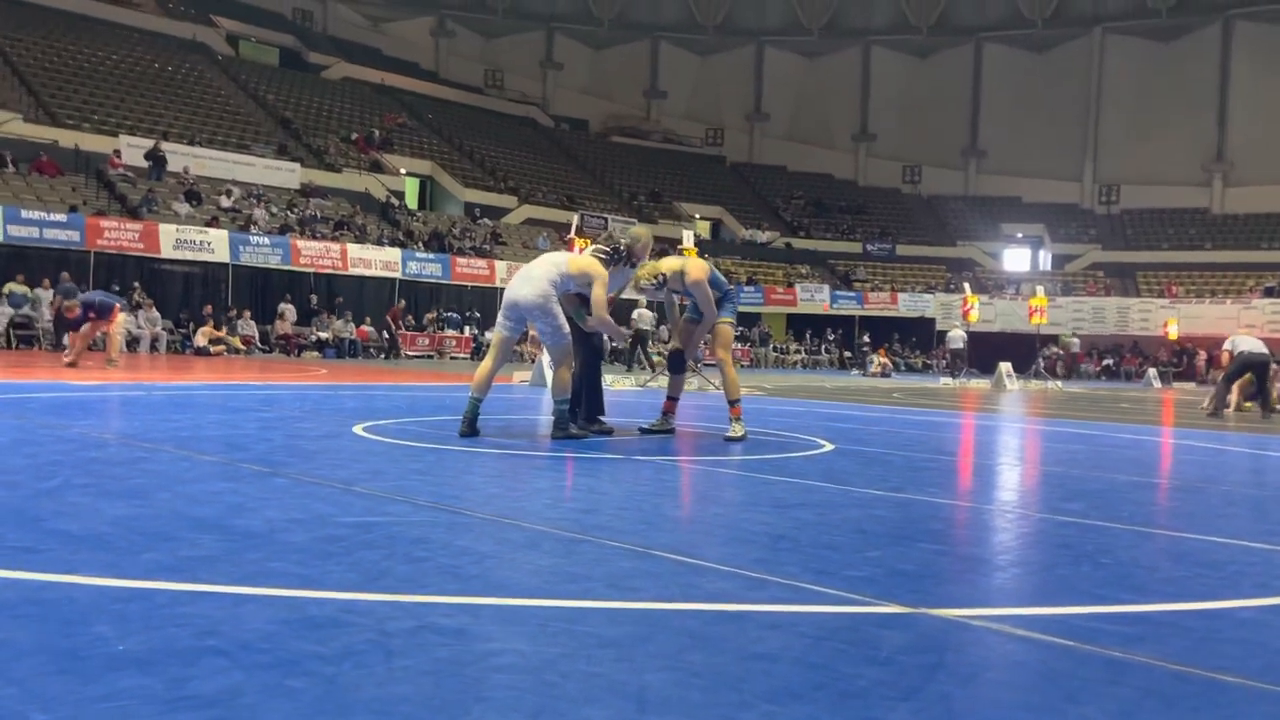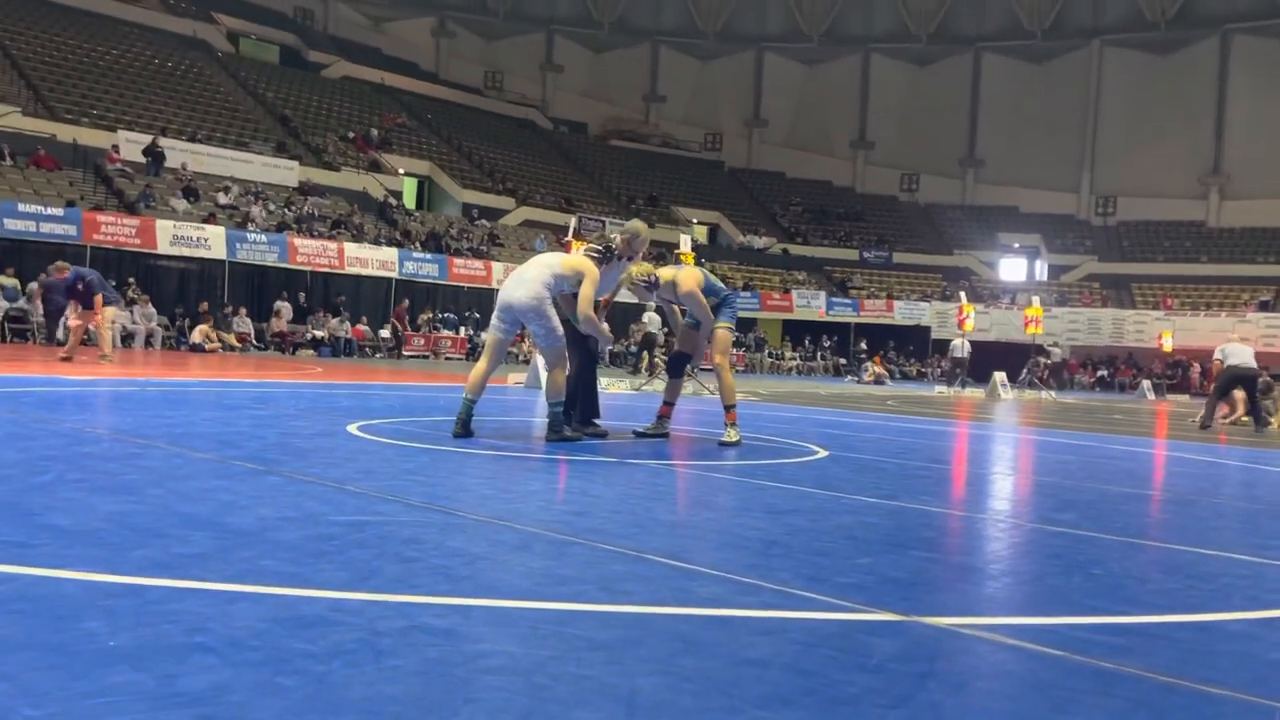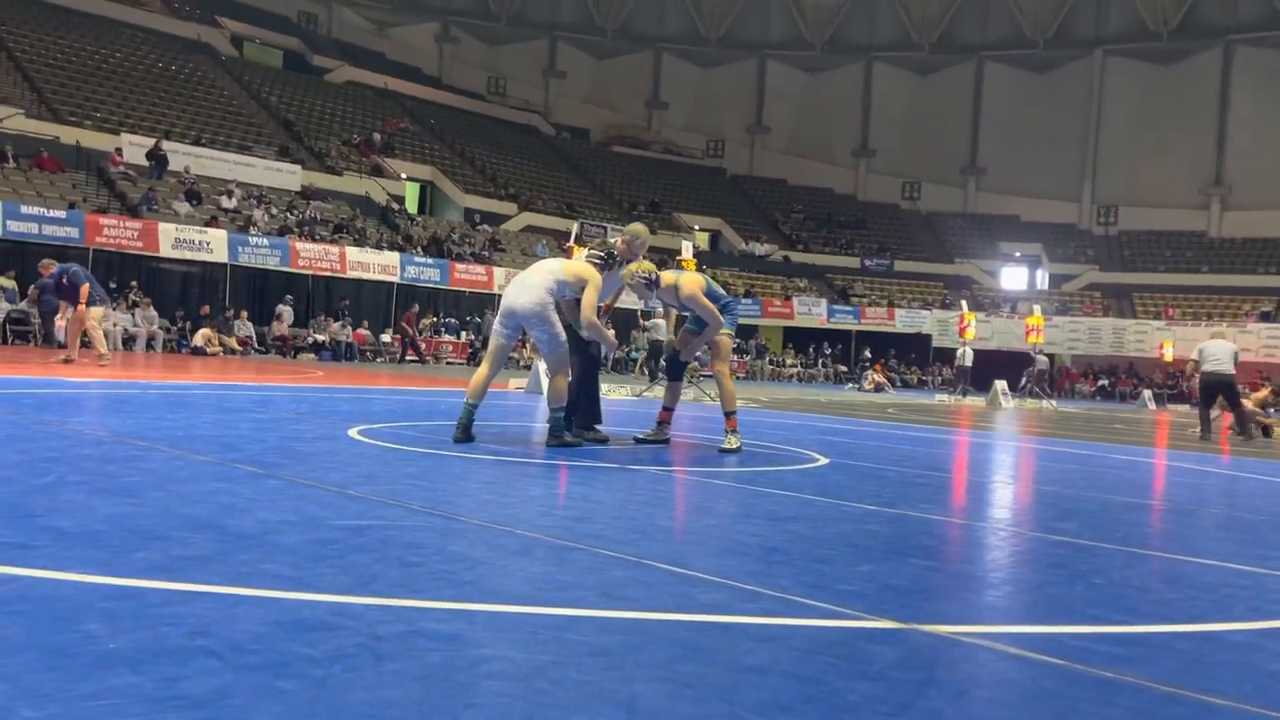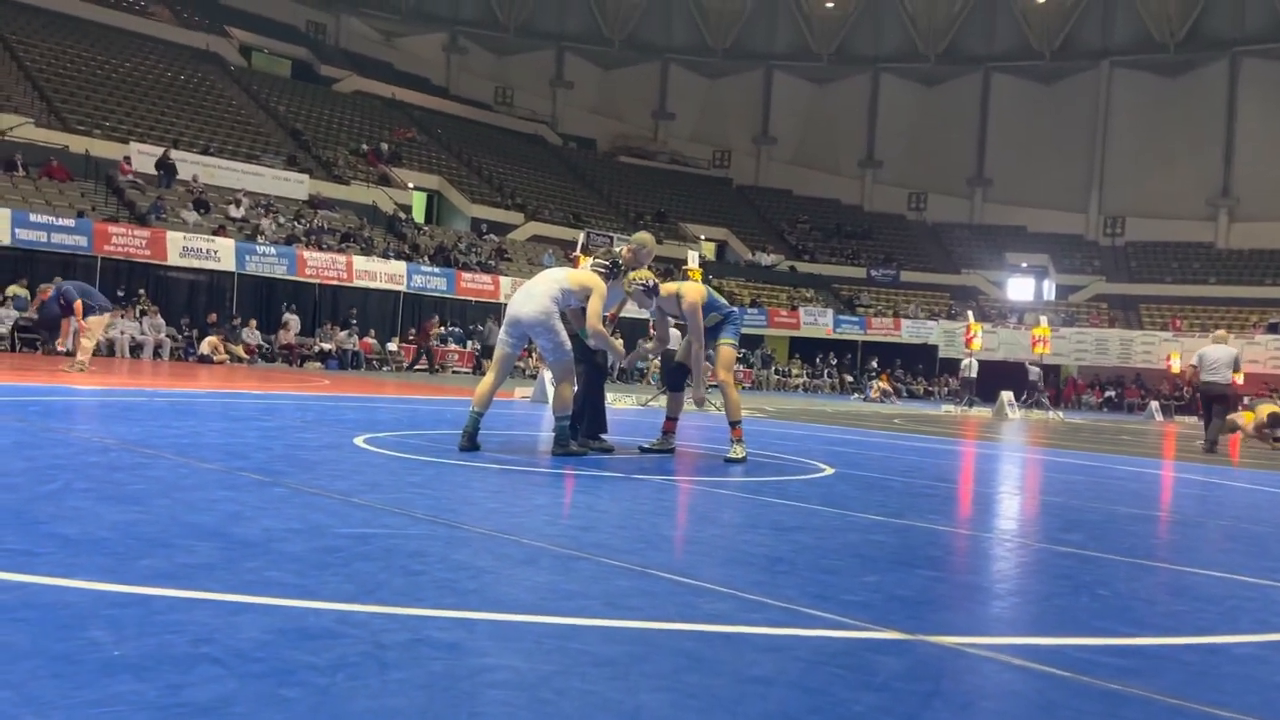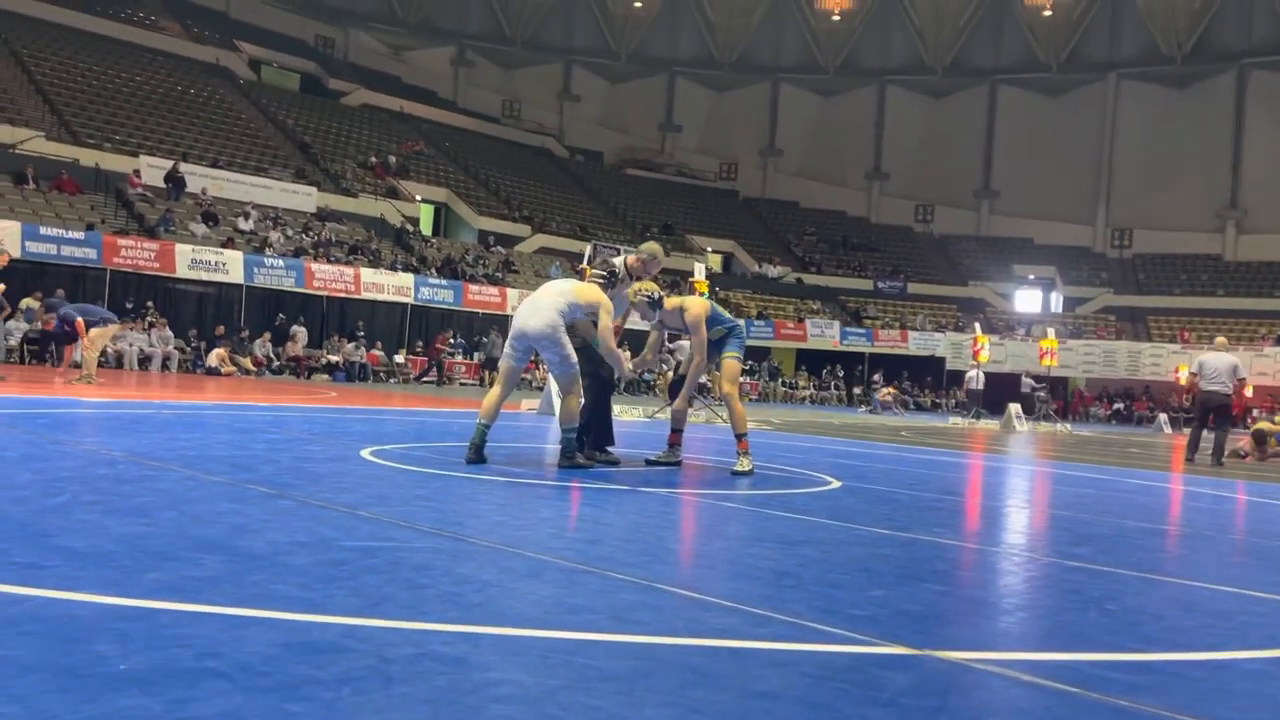
dt=0.4s
person 1, frame 1
left shoulder: (639, 260)
right shoulder: (599, 254)
right wrist: (582, 319)
right hip: (573, 299)
left knee: (594, 354)
right knee: (588, 354)
left ankle: (571, 409)
right ankle: (588, 416)
person 1, frame 2
left shoulder: (633, 257)
right shoulder: (595, 251)
left wrist: (603, 309)
left hip: (590, 303)
right hip: (568, 301)
left knee: (588, 357)
right knee: (583, 357)
left ankle: (566, 412)
right ankle: (583, 419)
person 1, frame 3
left shoulder: (634, 260)
right shoulder: (596, 254)
left wrist: (605, 313)
right wrist: (581, 327)
right hip: (569, 306)
left knee: (592, 362)
right knee: (585, 362)
left ankle: (568, 418)
right ankle: (583, 424)
person 1, frame 4
left shoulder: (638, 269)
right shoulder: (602, 263)
left wrist: (611, 321)
right hip: (574, 315)
left knee: (599, 371)
right knee: (591, 370)
left ankle: (573, 426)
right ankle: (588, 432)
person 1, frame 5
left shoulder: (639, 277)
right shoulder: (608, 272)
left wrist: (617, 330)
right wrist: (598, 343)
right hip: (582, 328)
left knee: (605, 383)
right knee: (599, 381)
left ankle: (581, 439)
right ankle: (595, 445)
person 2, frame 1
left shoulder: (572, 259)
right shoulder: (599, 271)
right elbow: (601, 319)
left wrist: (531, 328)
right wrist: (620, 333)
left hip: (513, 289)
right hip: (538, 296)
left knee: (493, 358)
right knee: (563, 361)
left ankle: (468, 421)
right ankle: (561, 424)
person 2, frame 2
left shoulder: (564, 259)
right shoulder: (591, 270)
right elbow: (585, 315)
right wrist: (604, 336)
left hip: (508, 290)
right hip: (532, 297)
left knee: (488, 361)
right knee: (557, 363)
left ankle: (462, 421)
right ankle: (556, 427)
person 2, frame 3
left shoulder: (565, 264)
right shoulder: (594, 277)
right elbow: (588, 321)
right wrist: (608, 342)
left hip: (511, 296)
right hip: (535, 303)
left knee: (490, 365)
right knee: (560, 369)
left ankle: (463, 426)
right ankle: (556, 432)
person 2, frame 4
left shoulder: (569, 273)
right shoulder: (599, 286)
right elbow: (595, 329)
right wrist: (617, 351)
left hip: (516, 305)
right hip: (540, 311)
left knee: (495, 374)
right knee: (565, 377)
left ankle: (469, 434)
right ankle: (562, 441)
person 2, frame 5
left shoulder: (566, 283)
right shoulder: (603, 300)
right elbow: (608, 348)
right wrist: (624, 371)
left hip: (521, 319)
right hip: (546, 325)
left knee: (501, 387)
right knee: (571, 390)
left ankle: (475, 447)
right ankle: (568, 454)
person 3, frame 1
left shoulder: (692, 277)
right shoulder: (657, 272)
left elbow: (710, 313)
right elbow: (670, 303)
left wrist: (693, 344)
right wrist: (678, 336)
left hip: (722, 300)
right hip: (698, 301)
left knee: (721, 357)
right knee: (676, 355)
left ankle: (737, 422)
right ankle: (667, 418)
person 3, frame 2
left shoulder: (684, 287)
right shoulder: (657, 285)
left elbow: (708, 320)
right elbow: (670, 310)
left wrist: (698, 350)
right wrist: (681, 339)
left hip: (722, 305)
right hip: (700, 307)
left knee: (718, 362)
right knee: (675, 361)
left ankle: (732, 427)
right ankle: (662, 422)
person 3, frame 3
left shoulder: (686, 290)
right shoulder: (659, 287)
left elbow: (717, 322)
left wrist: (694, 348)
left hip: (723, 312)
right hip: (700, 313)
left knee: (719, 369)
right knee: (674, 365)
left ankle: (733, 433)
right ankle: (662, 428)
person 3, frame 4
left shoulder: (688, 298)
right shoulder: (658, 304)
left elbow: (698, 346)
right elbow: (661, 343)
left wrist: (698, 386)
right wrist: (641, 351)
left hip: (726, 321)
right hip: (704, 324)
left knee: (723, 379)
right knee: (674, 374)
left ankle: (738, 443)
right ankle: (667, 437)
person 3, frame 5
left shoulder: (691, 311)
right shoulder: (660, 319)
left elbow: (700, 359)
right elbow: (649, 356)
left wrist: (684, 397)
left hip: (730, 335)
right hip: (709, 338)
left knee: (728, 392)
right knee: (677, 386)
left ankle: (744, 456)
right ankle: (674, 450)
